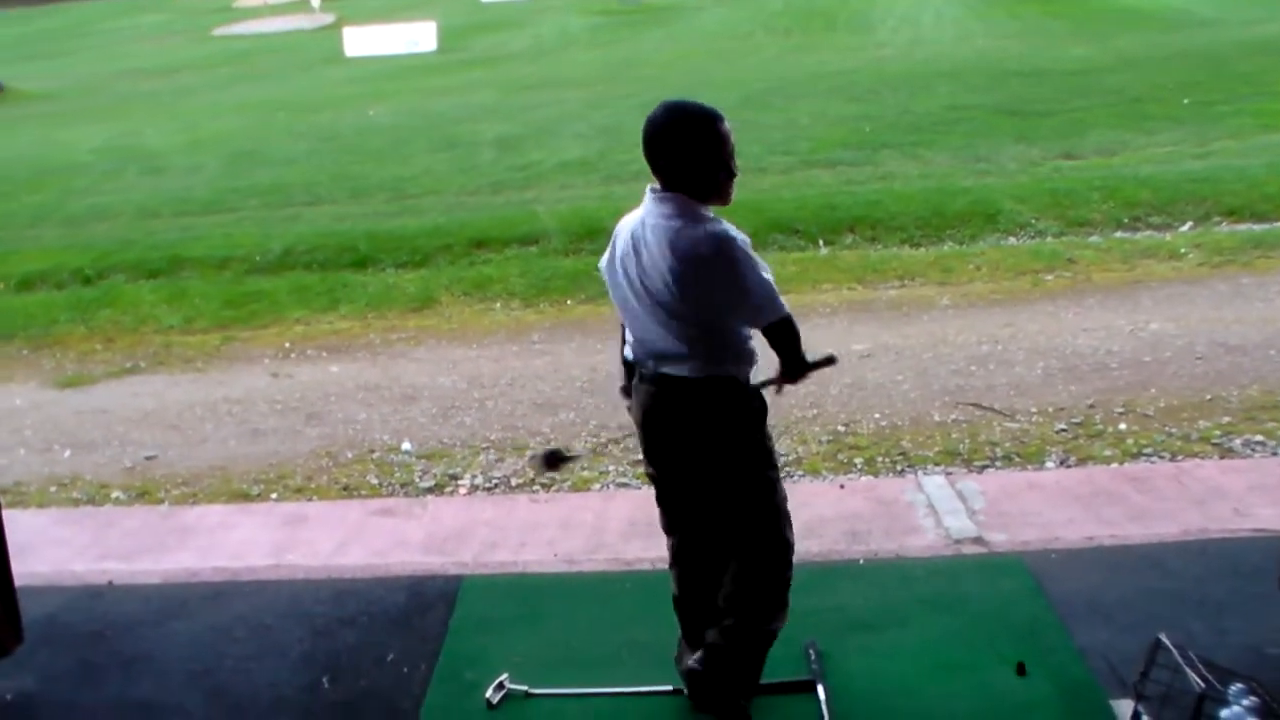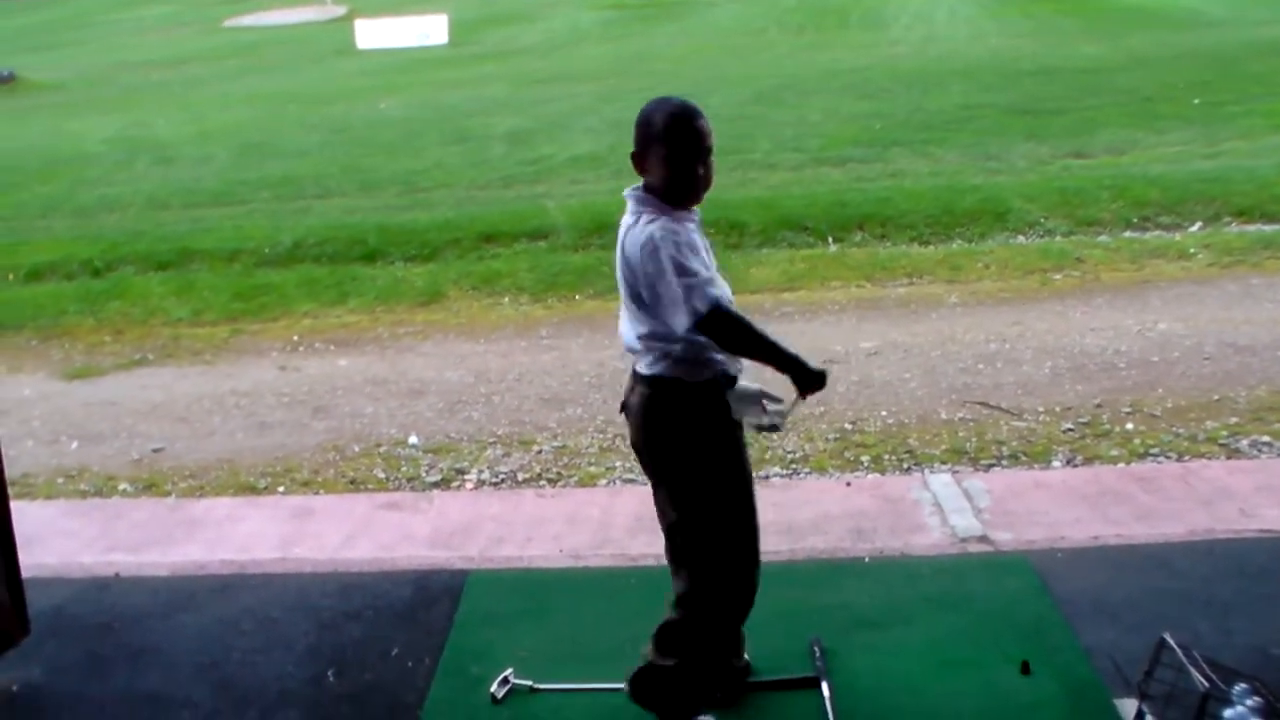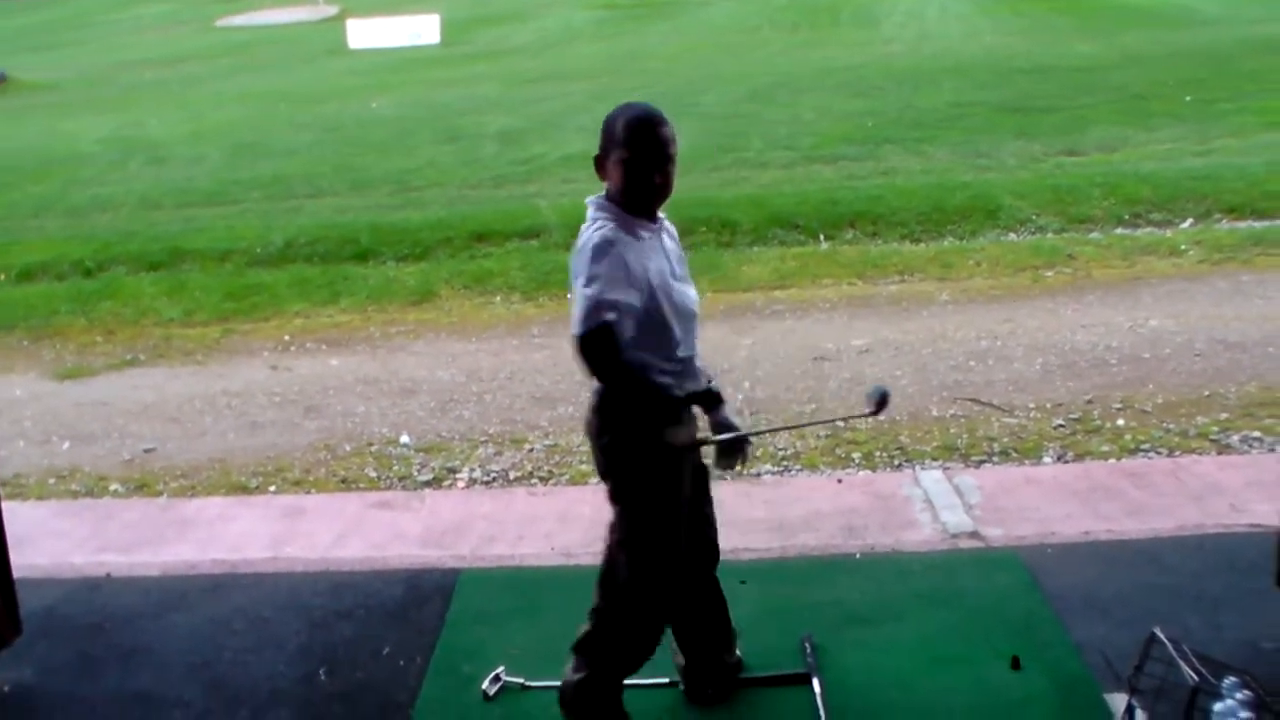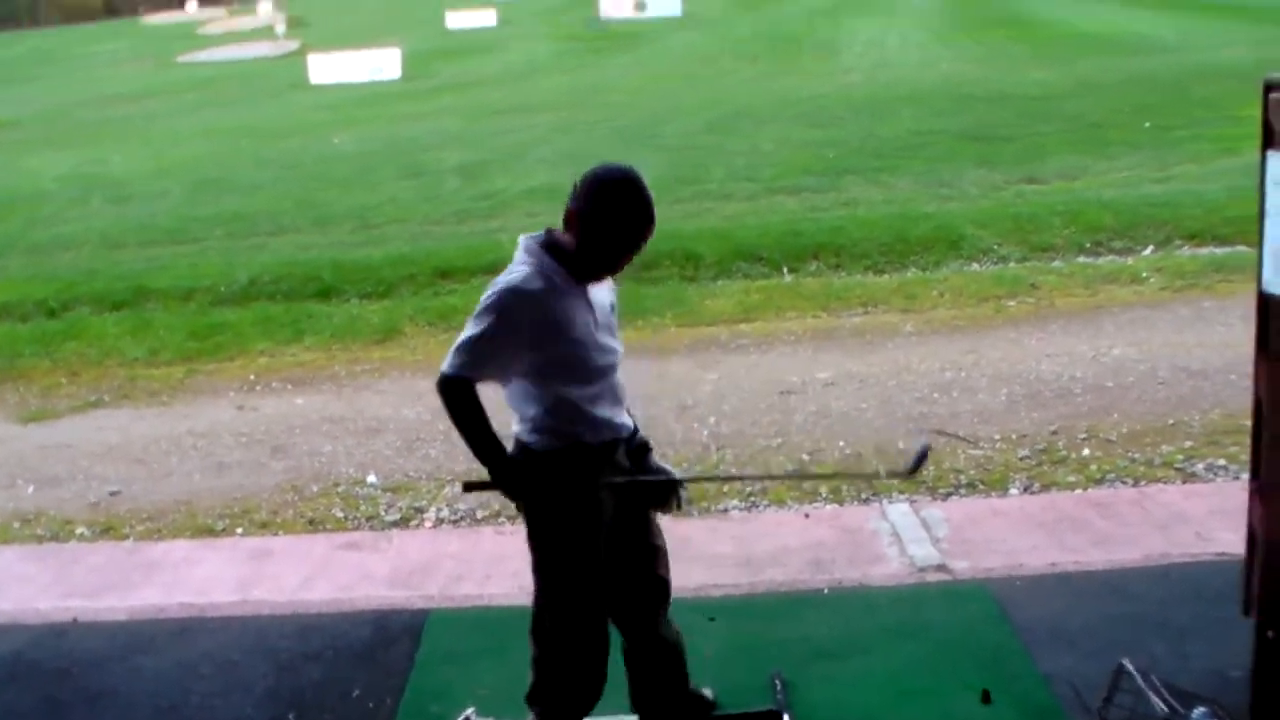
dt=0.2s
person 1, frame 1
left shoulder: (629, 231)
right shoulder: (717, 243)
right elbow: (777, 323)
left wrist: (634, 392)
right wrist: (793, 363)
left hip: (657, 403)
right hip: (721, 407)
left knee: (691, 542)
right knee: (762, 544)
left ankle: (704, 661)
right ankle: (723, 667)
person 1, frame 2
left shoulder: (653, 224)
right shoulder: (663, 235)
right elbow: (712, 318)
left wrist: (731, 384)
right wrist: (795, 368)
left hip: (657, 398)
right hip: (689, 407)
left knee: (695, 544)
right knee: (725, 552)
left ankle: (714, 663)
person 1, frame 3
left shoulder: (658, 229)
right shoulder: (606, 242)
right elbow: (595, 343)
left wrist: (713, 404)
right wrist: (664, 420)
left hip: (671, 412)
right hip: (638, 419)
left knee: (694, 548)
right knee: (643, 568)
left ankle: (712, 662)
person 1, frame 4
left shoulder: (596, 281)
right shoulder: (520, 294)
right elbow: (454, 381)
left wrist: (640, 450)
right wrist: (499, 466)
left hip: (613, 458)
right hip: (561, 475)
left knee: (645, 585)
right knee: (572, 620)
